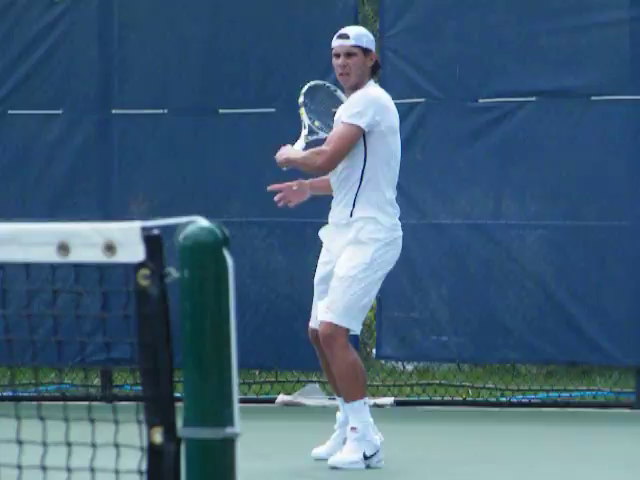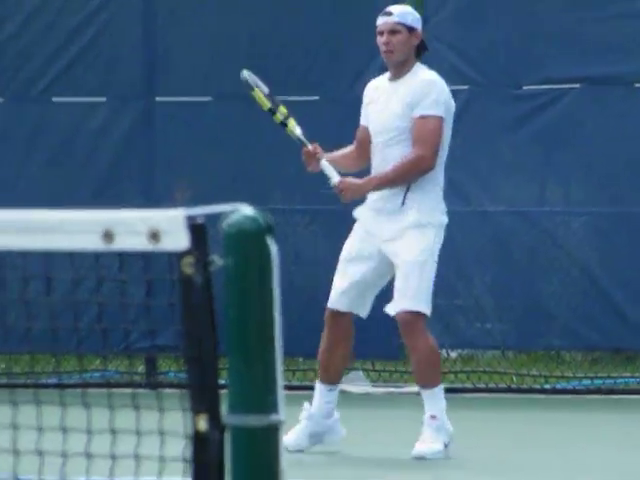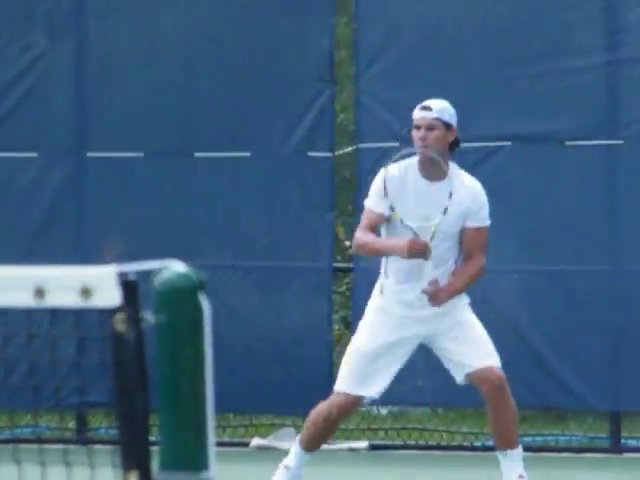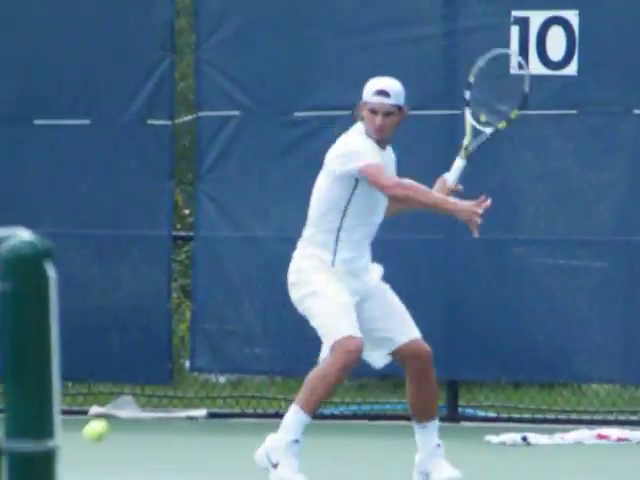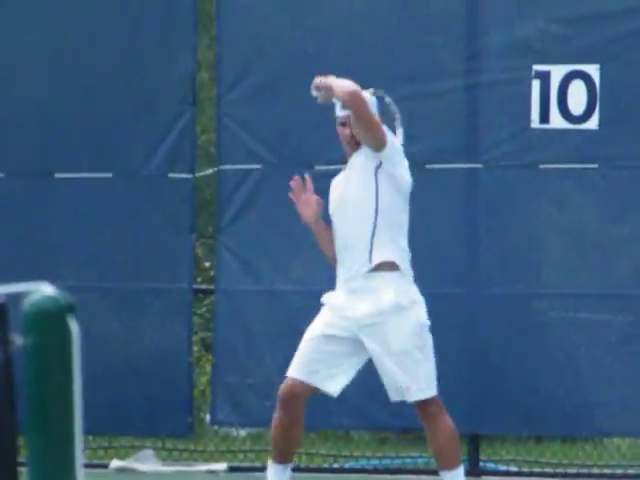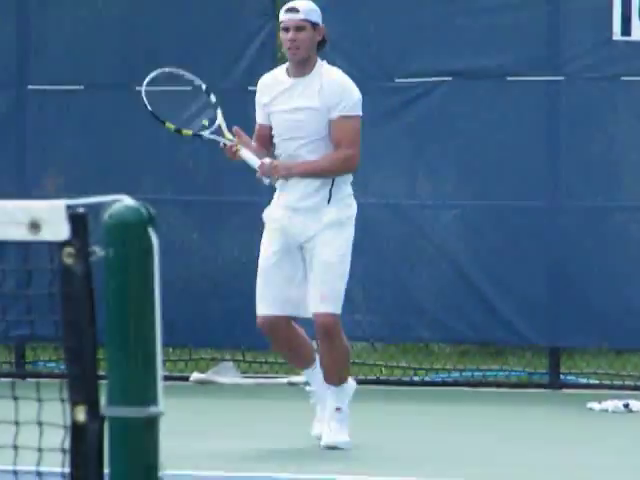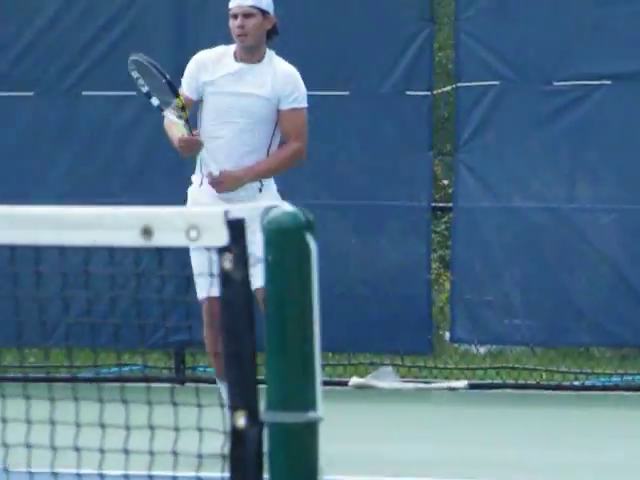
dt=0.5s
person 1, frame 1
left shoulder: (369, 100)
right shoulder: (351, 106)
left elbow: (324, 159)
left wrist: (289, 155)
right wrist: (309, 188)
left hip: (370, 234)
right hip: (343, 233)
left knee: (333, 331)
right knee: (321, 335)
left ankle: (364, 440)
right ankle: (351, 426)
person 1, frame 2
left shoulder: (430, 86)
right shoulder: (374, 88)
left elbow: (424, 158)
left wrist: (366, 186)
right wrist: (323, 159)
left hip: (416, 221)
right hip: (374, 219)
left knee: (409, 318)
right knee: (337, 316)
left ankle: (436, 425)
right ankle: (321, 417)
person 1, frame 3
left shoulder: (471, 191)
right shoulder: (391, 177)
left elbow: (476, 259)
right elbow: (361, 241)
left wrist: (453, 288)
right wrist: (397, 248)
left hip: (446, 306)
right hip: (392, 307)
left knee: (492, 381)
right knee: (344, 401)
person 1, frame 4
left shoulder: (383, 152)
right shoulder: (356, 146)
right elbow: (393, 186)
left wrist: (434, 194)
right wrist: (455, 208)
left hip: (358, 275)
right hip: (318, 272)
left knee: (419, 357)
right knee: (346, 350)
person 1, frame 5
left shoulder: (385, 153)
right shoulder: (341, 182)
left elbow: (355, 95)
left wrist: (331, 84)
right wrist: (313, 220)
left hip: (390, 301)
right hip: (343, 304)
left knee: (426, 405)
right knee: (290, 395)
person 1, frame 6
left shoulder: (339, 88)
right shoulder: (268, 85)
left elbow: (349, 158)
left wrist: (290, 169)
right wrist: (242, 147)
left hip: (329, 215)
right hip: (283, 216)
left knee: (326, 320)
right knee: (270, 321)
left ankle: (335, 410)
right ankle: (331, 389)
person 1, frame 7
left shoulder: (287, 78)
right shoulder: (204, 63)
left elbow: (296, 146)
right elbow: (174, 113)
left wrist: (243, 175)
right wrist: (179, 138)
left hip: (256, 199)
right hip: (206, 198)
left knee: (266, 300)
right knee: (213, 308)
